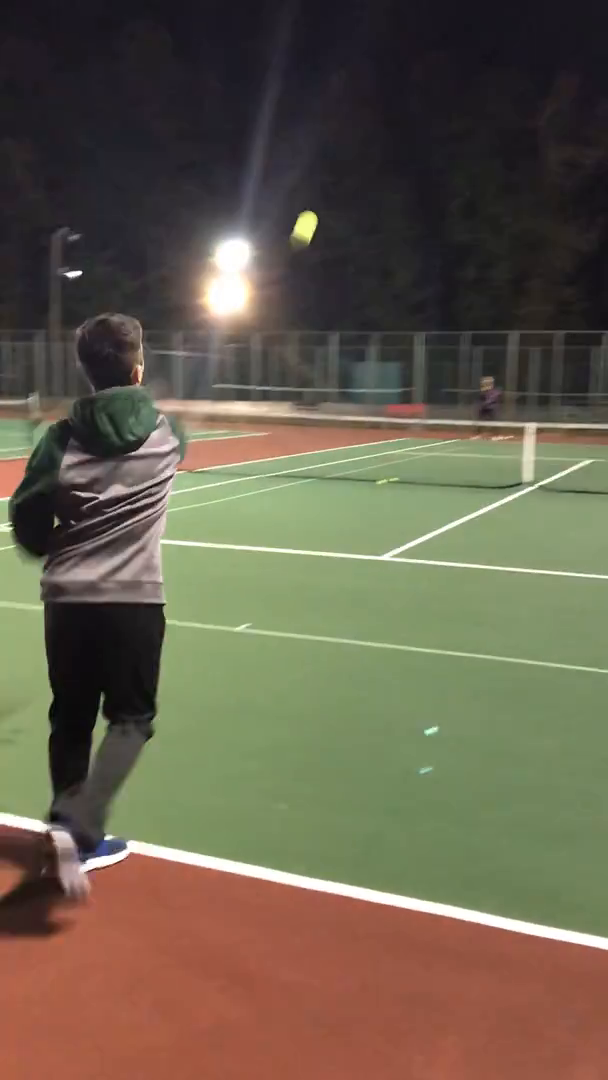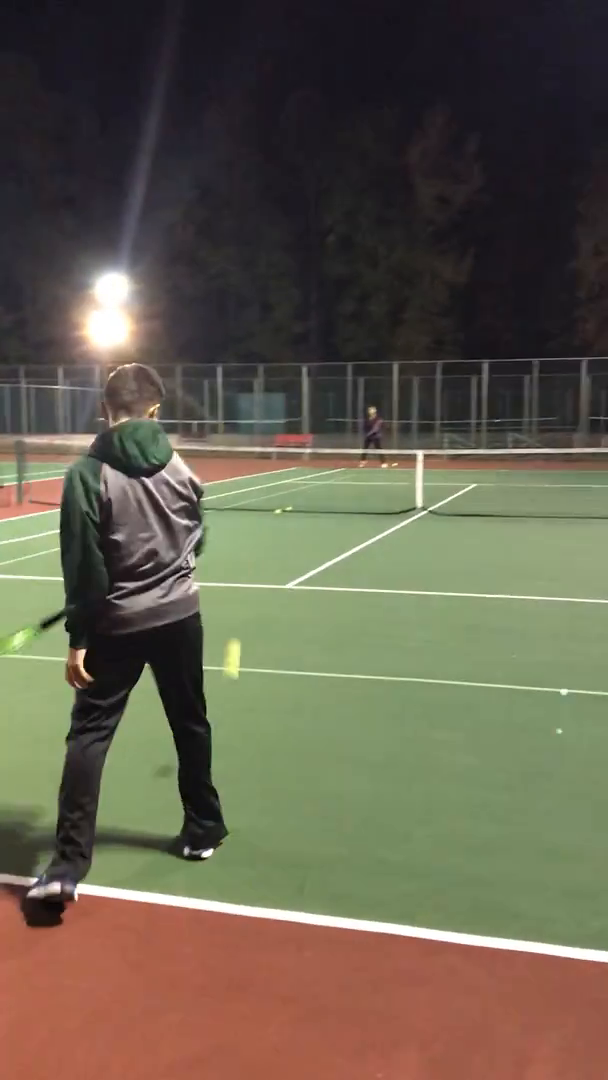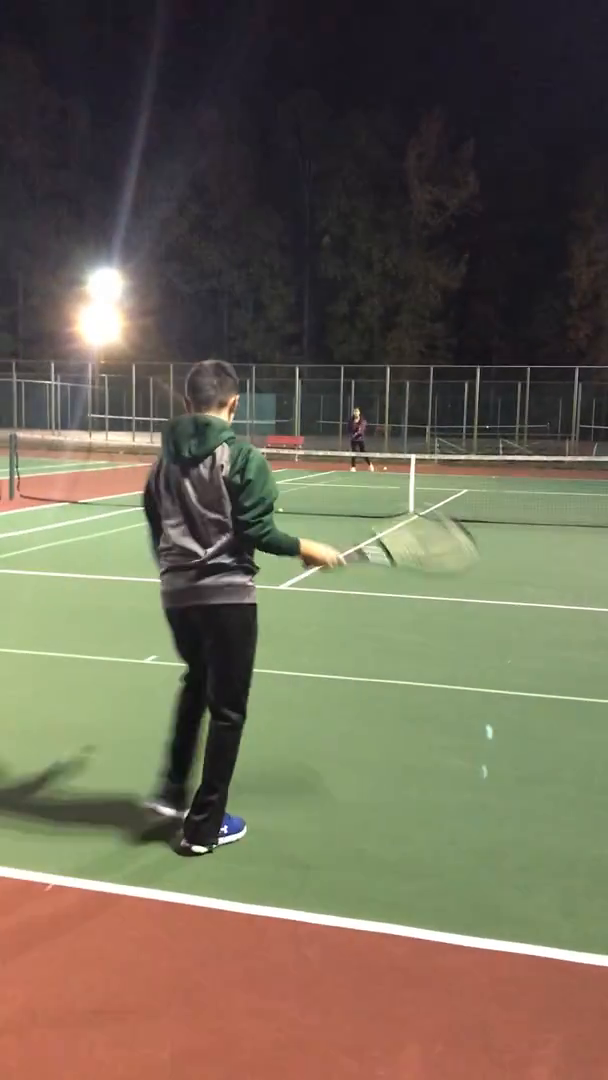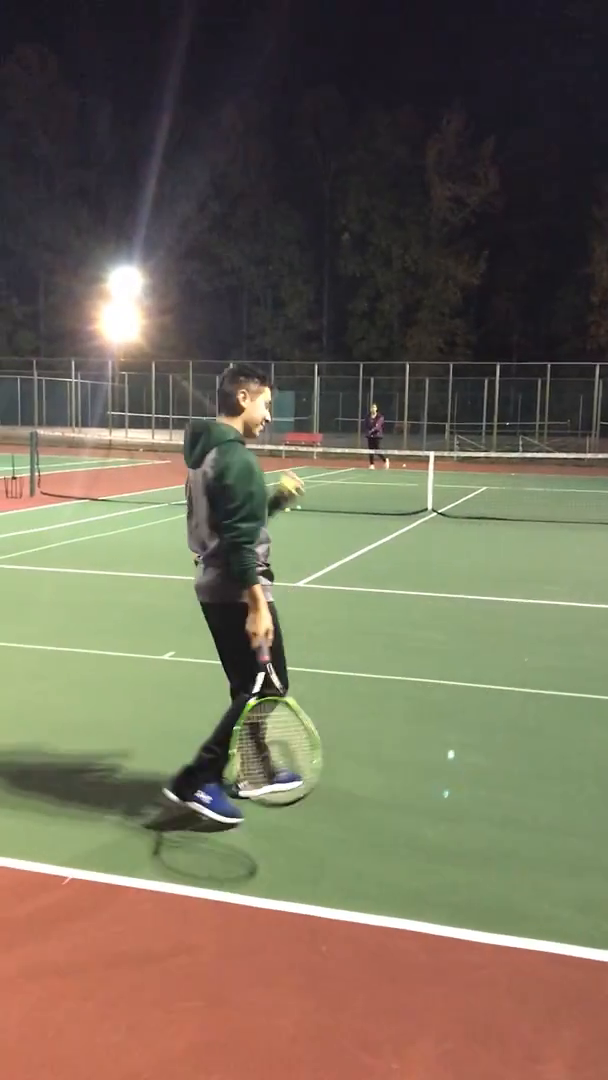
dt=0.4s
person 1, frame 1
left shoulder: (61, 436)
right shoulder: (163, 433)
left elbow: (25, 526)
left hip: (67, 595)
right hip: (134, 598)
left knee: (71, 717)
right knee: (132, 719)
left ankle: (72, 837)
right ankle: (74, 821)
person 1, frame 2
left shoulder: (87, 475)
right shoulder: (180, 468)
left elbow: (81, 567)
left wrist: (77, 641)
left hip: (115, 624)
right hip: (178, 616)
left knee: (89, 735)
right knee: (191, 723)
left ankle: (68, 866)
right ankle: (201, 829)
person 1, frame 3
left shoulder: (163, 461)
right shoulder: (242, 457)
right elbow: (257, 531)
right wrist: (308, 550)
left hip: (176, 594)
right hip: (226, 596)
left knee: (197, 687)
right knee: (227, 707)
left ankle: (173, 791)
right ankle: (204, 824)
person 1, frame 4
left shoulder: (205, 454)
right shoulder: (236, 458)
right elbow: (240, 539)
left wrist: (277, 497)
right wrist: (257, 602)
left hip: (213, 585)
right hip: (236, 588)
left knee: (248, 682)
right ankle: (196, 780)
